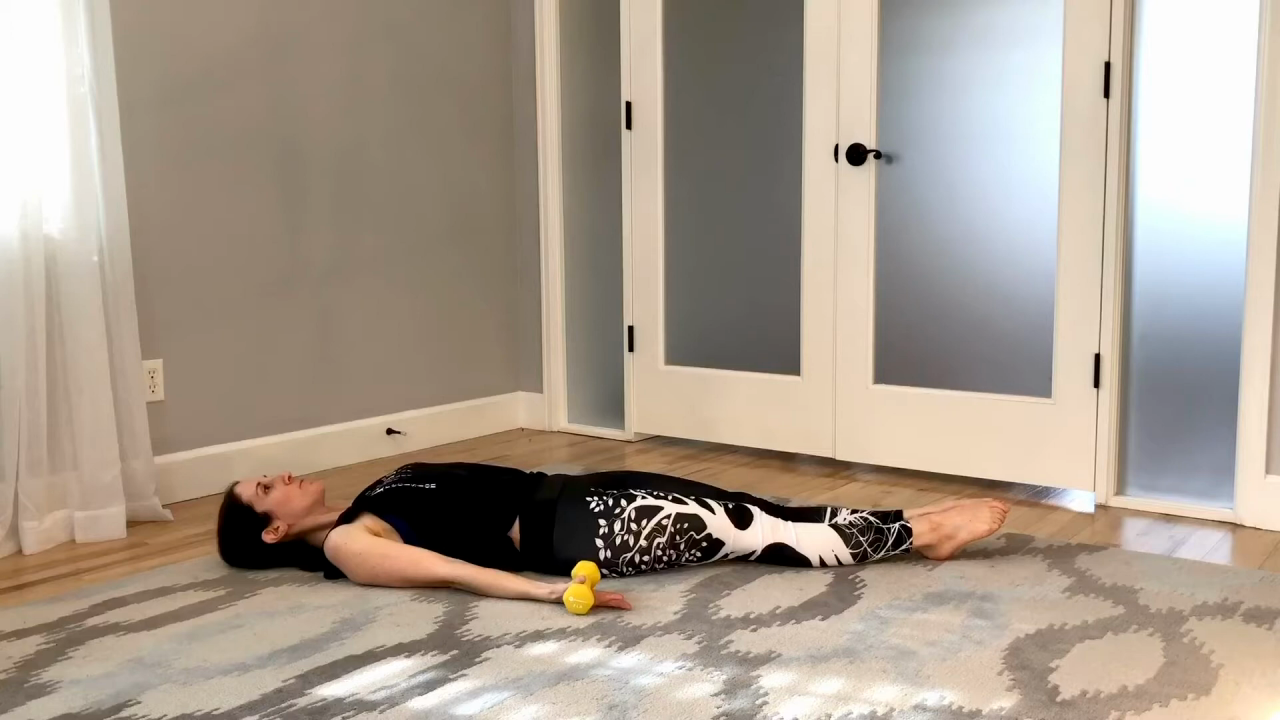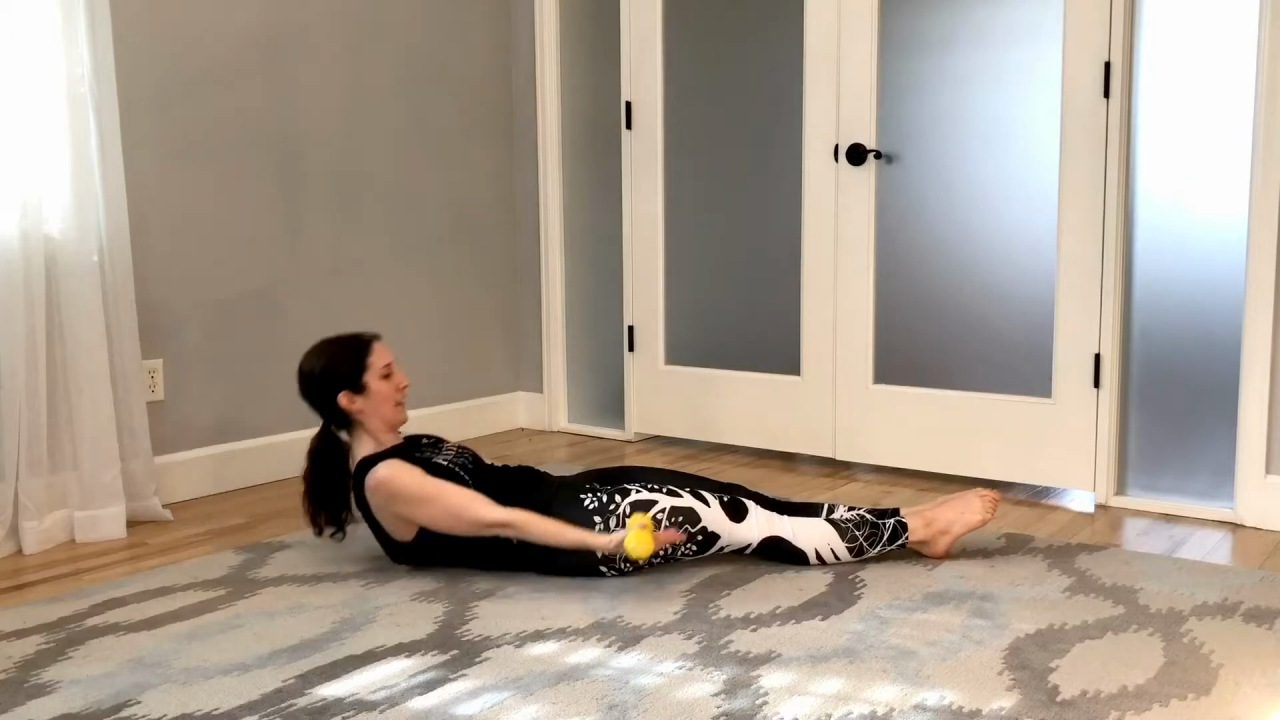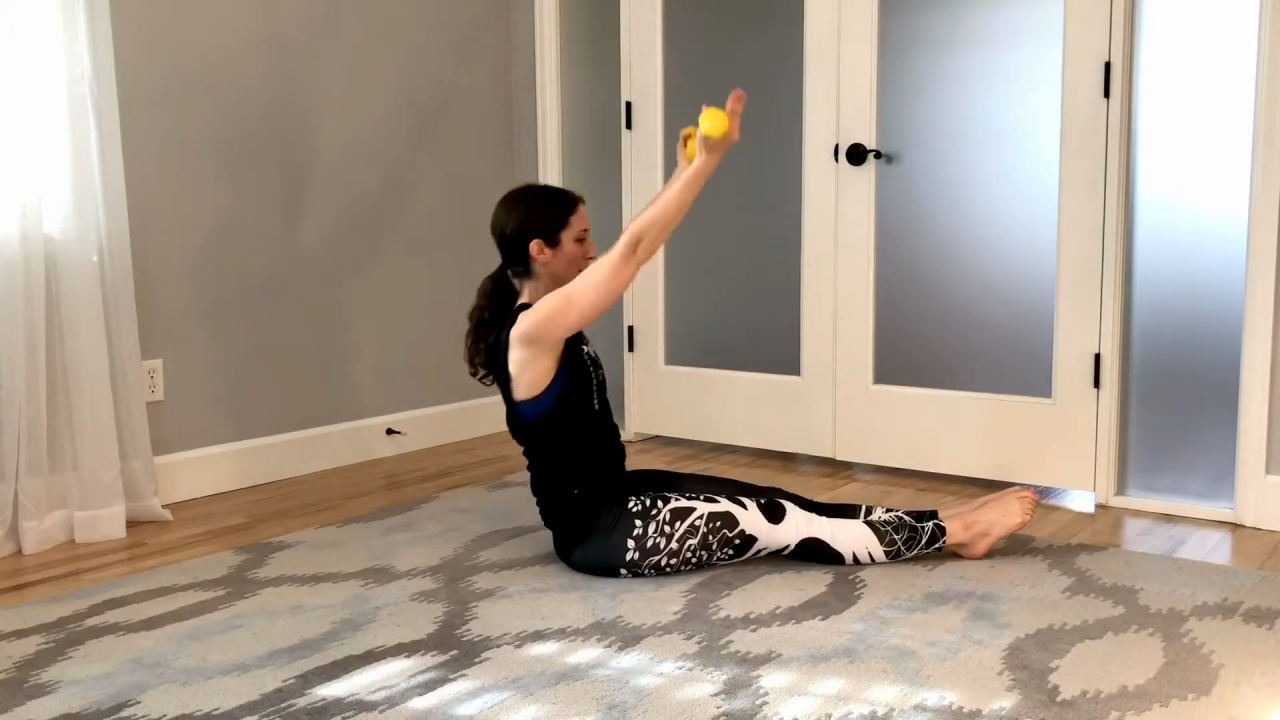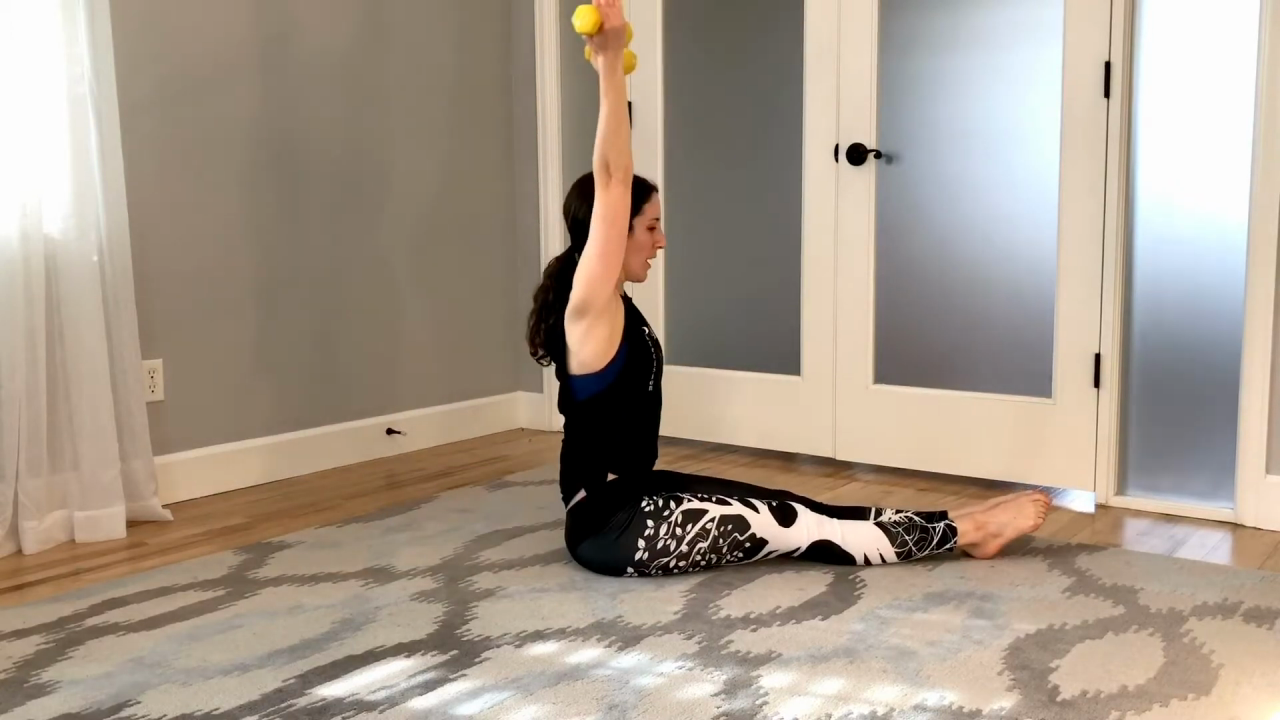
dt=0.7s
person 1, frame 1
left shoulder: (370, 508)
right shoulder: (346, 545)
right elbow: (450, 568)
right wrist: (550, 587)
left hip: (564, 497)
right hip: (565, 529)
left knee: (744, 505)
right knee: (748, 529)
left ankle: (908, 521)
right ankle: (914, 532)
person 1, frame 2
left shoulder: (407, 451)
right shoulder: (384, 480)
right elbow: (501, 520)
left wrist: (606, 530)
right wrist: (608, 541)
left hip: (571, 498)
right hip: (571, 532)
left knee: (734, 505)
right knee: (745, 525)
left ankle: (904, 524)
right ankle: (912, 528)
person 1, frame 3
left shoulder: (542, 313)
right shoulder: (533, 329)
left elbow: (628, 251)
right elbow: (630, 252)
left wrist: (691, 163)
right wrist: (704, 162)
left hip: (614, 505)
right hip: (596, 531)
left knee: (776, 508)
right knee: (780, 525)
left ankle: (938, 525)
right ankle: (948, 531)
person 1, frame 4
left shoulder: (606, 306)
right shoulder: (591, 306)
left elbow: (612, 182)
right elbow: (610, 182)
left wrist: (610, 66)
right wrist: (609, 66)
left hip: (632, 500)
right hip: (611, 526)
left knee: (793, 511)
right knee: (786, 527)
left ankle: (953, 525)
right ankle: (960, 532)
